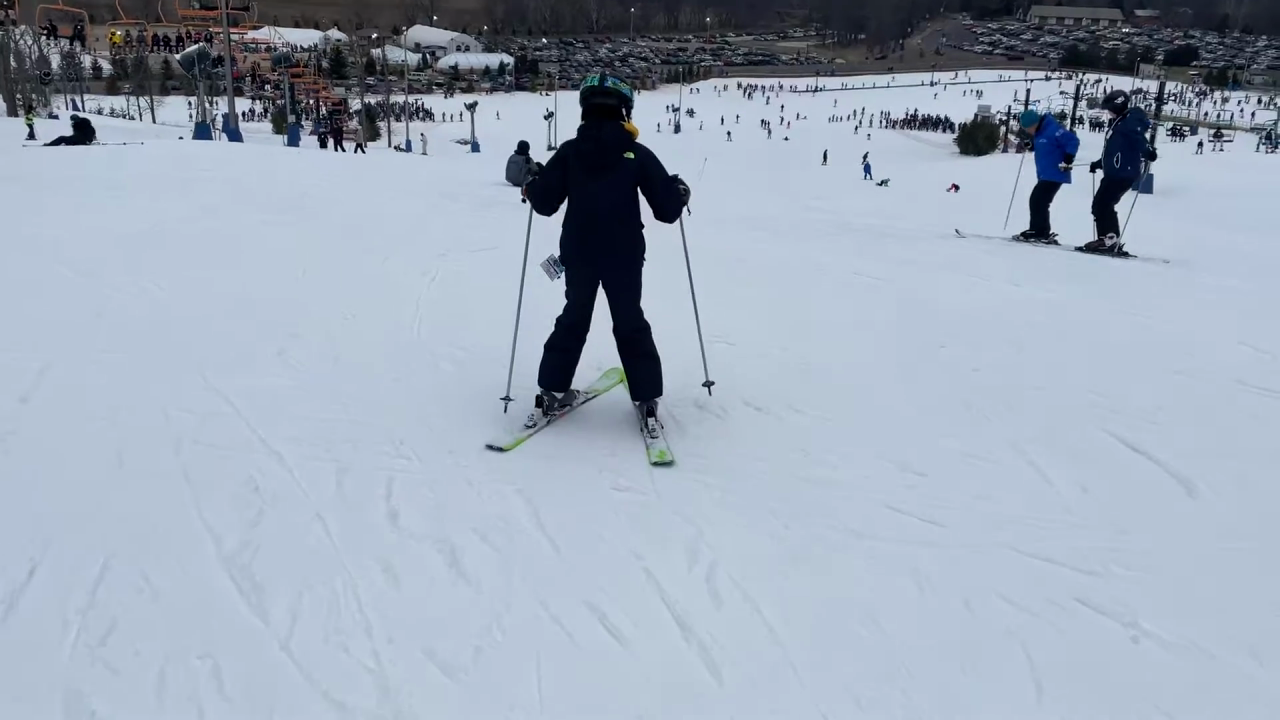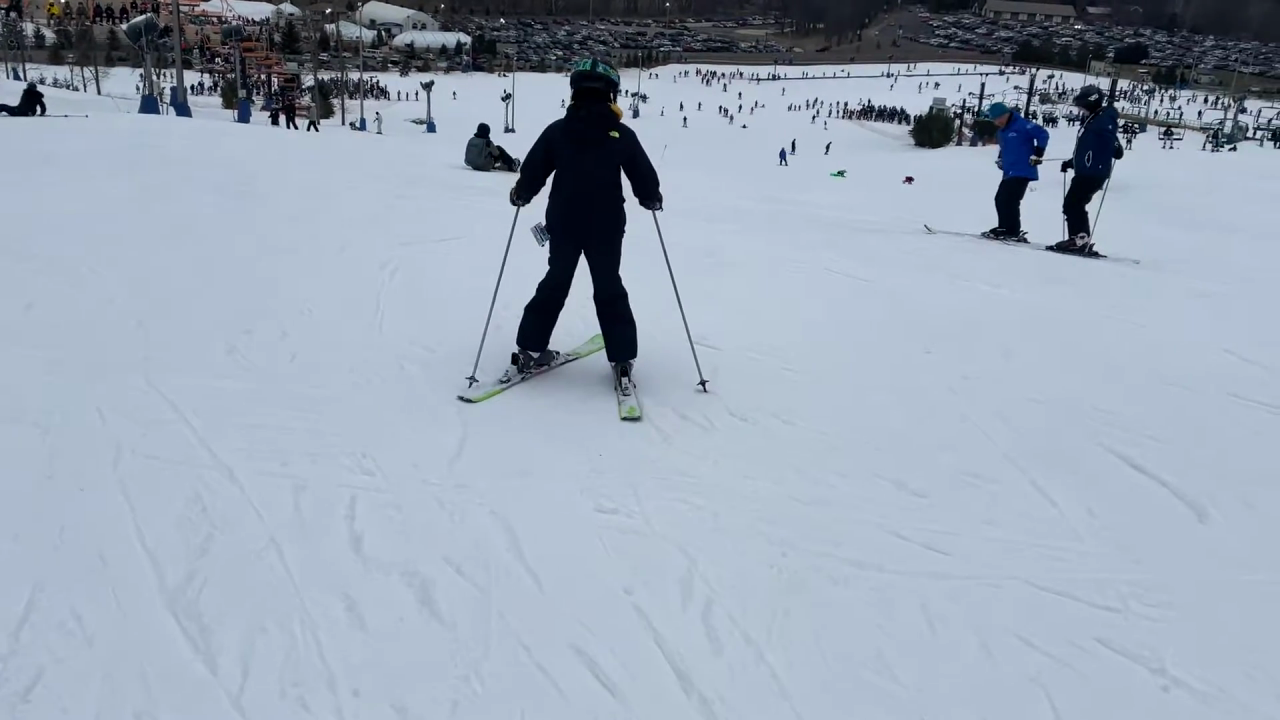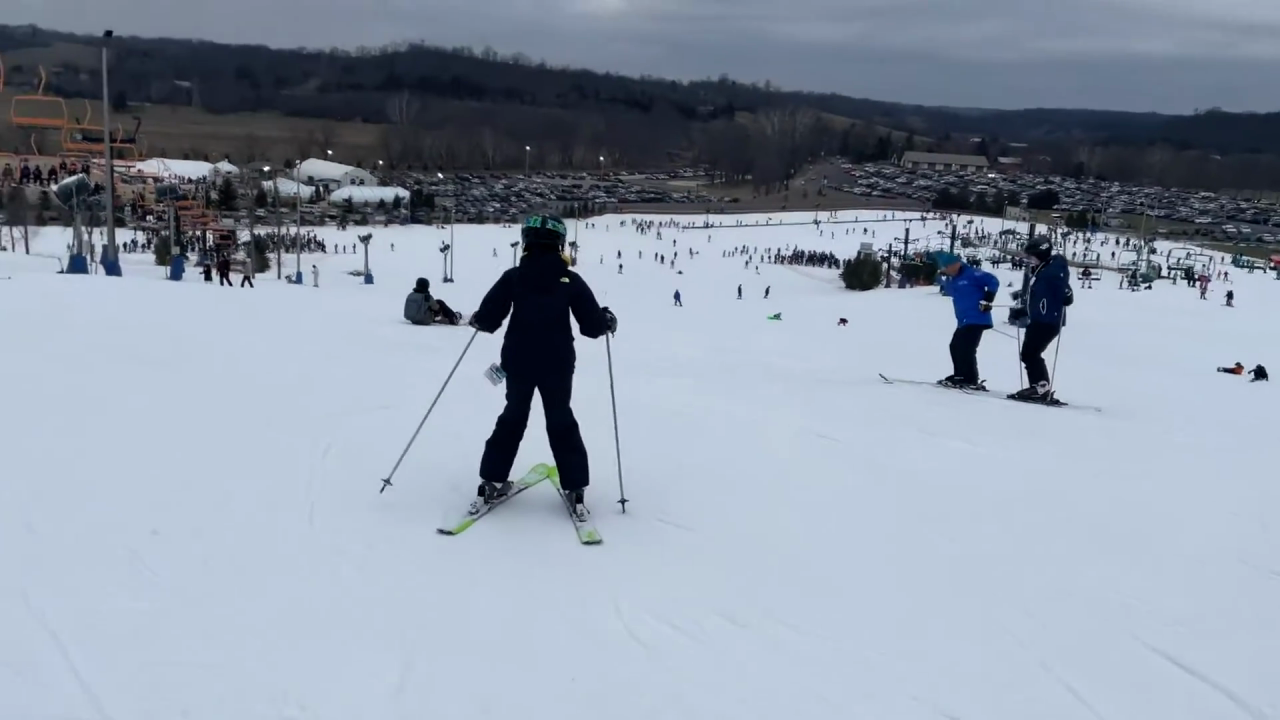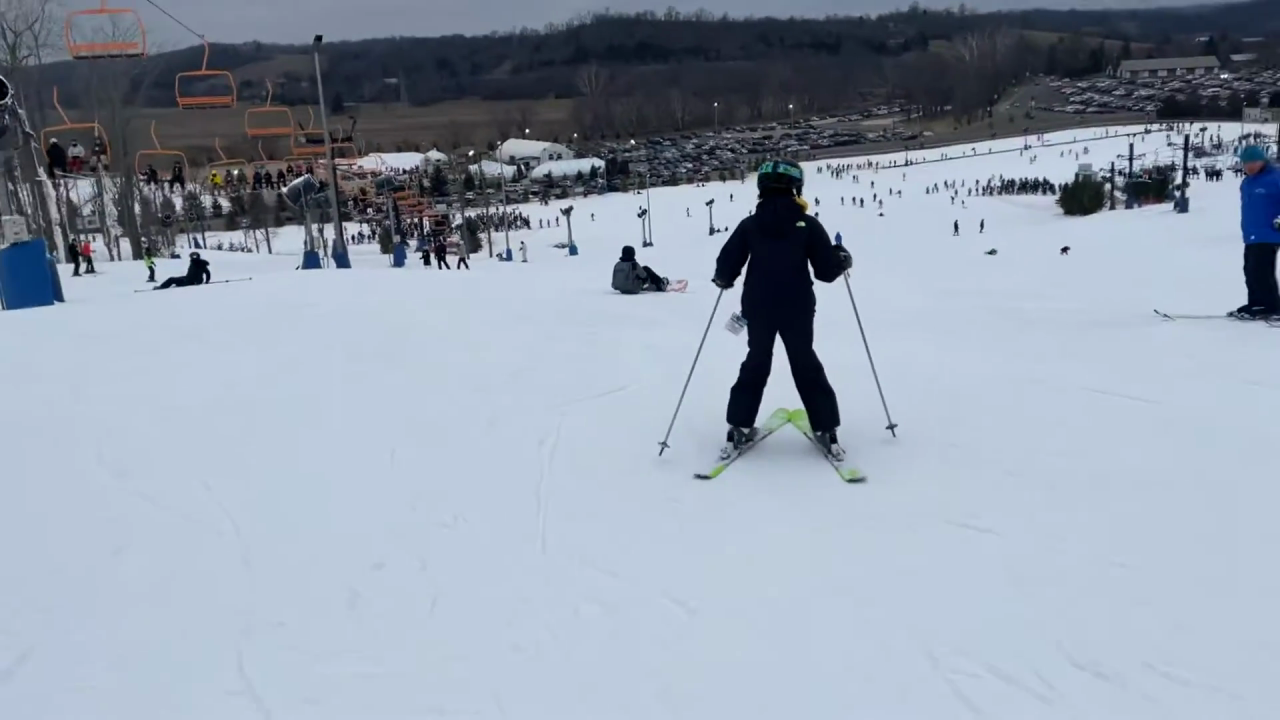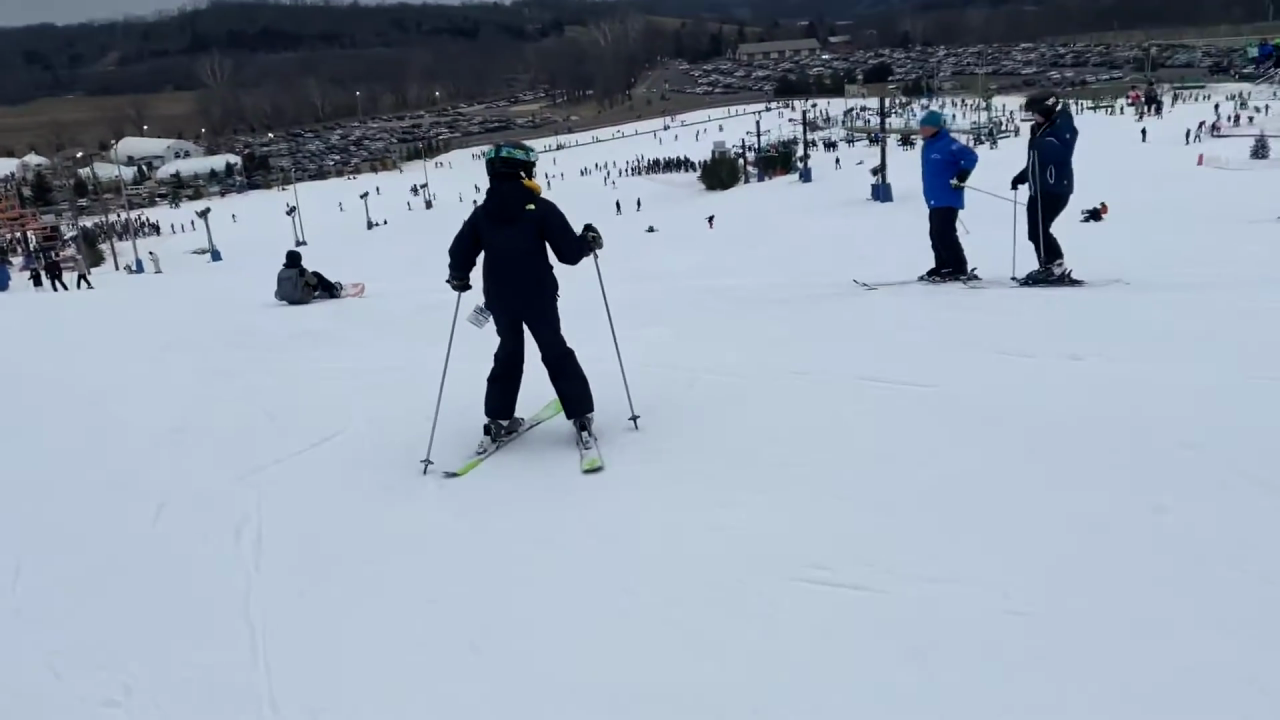
dt=1s
person 1, frame 1
left shoulder: (569, 151)
right shoulder: (638, 155)
left elbow: (545, 202)
right elbow: (667, 208)
left wrist: (531, 187)
right wrist: (680, 193)
left hip: (578, 255)
right hip: (624, 257)
left knee: (574, 318)
right knee: (630, 324)
left ankle: (553, 390)
right ankle: (646, 398)
person 1, frame 2
left shoulder: (557, 130)
right shoulder: (622, 134)
left elbow: (532, 174)
right elbow: (645, 181)
left wrist: (521, 194)
right wrist: (651, 199)
left hip: (564, 225)
right hip: (606, 228)
left knee: (554, 284)
right knee: (609, 291)
left ankle: (530, 350)
right ankle: (622, 361)
person 1, frame 3
left shoulder: (513, 277)
right shoulder: (571, 280)
left elbow: (490, 316)
right elbow: (592, 324)
left wrist: (477, 320)
right wrist: (608, 322)
left hip: (518, 363)
right hip: (558, 365)
left knee: (512, 418)
right knee: (562, 422)
left ankle: (492, 482)
right ankle: (575, 489)
person 1, frame 4
left shoulder: (748, 225)
right shoulder: (807, 225)
left elbow: (727, 266)
right elbow: (826, 270)
left wrist: (723, 278)
right wrist: (841, 260)
left hip: (758, 309)
right hip: (797, 310)
left knee: (756, 363)
right knee: (806, 366)
left ankle: (740, 428)
right ankle: (826, 430)
person 1, frame 5
left shoulder: (482, 214)
right shoulder: (541, 208)
left elbow: (460, 254)
right elbow: (569, 252)
left wrist: (458, 276)
right wrist: (588, 242)
left hip: (500, 300)
right hip: (538, 297)
left knee: (508, 354)
right knee: (556, 353)
left ankle: (498, 420)
right ankle: (581, 416)
